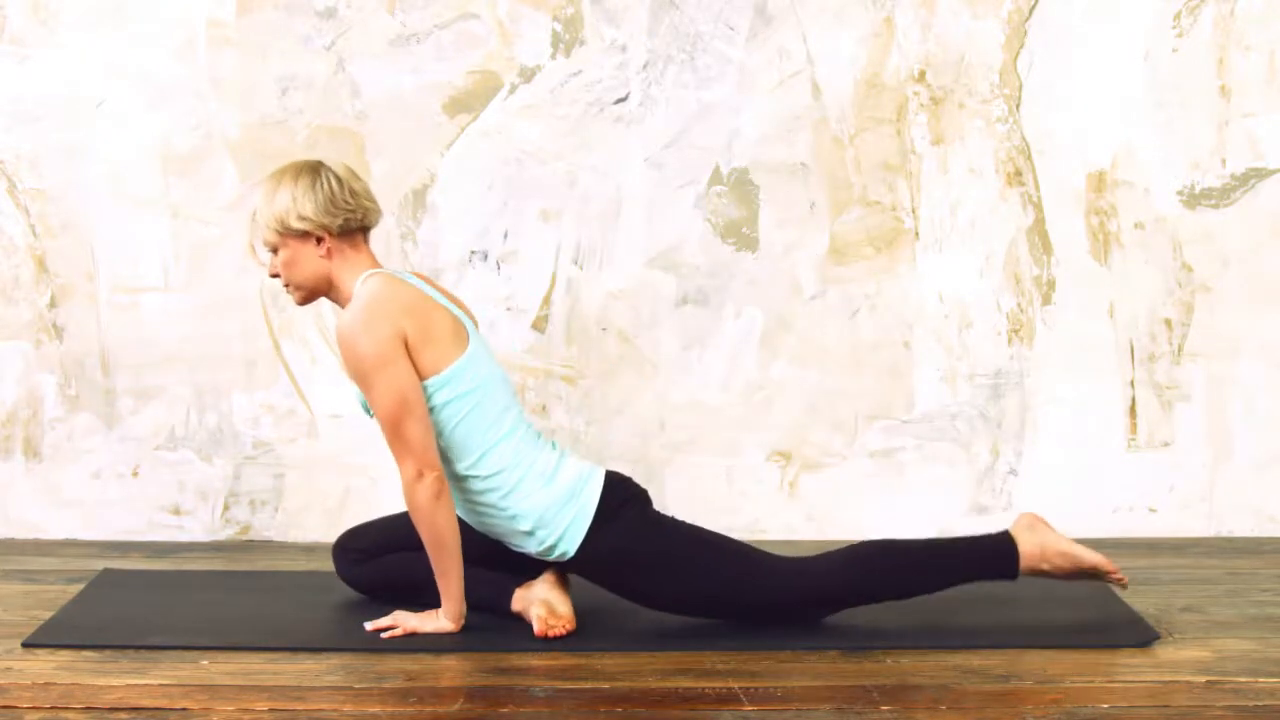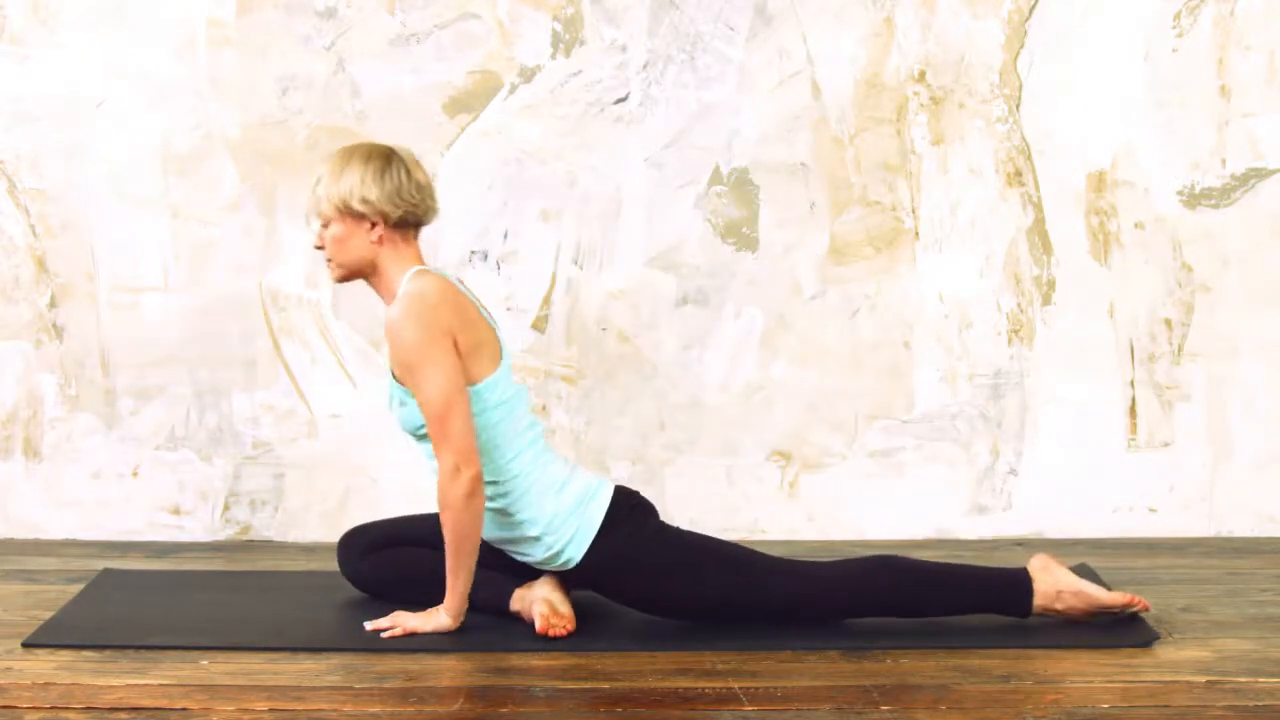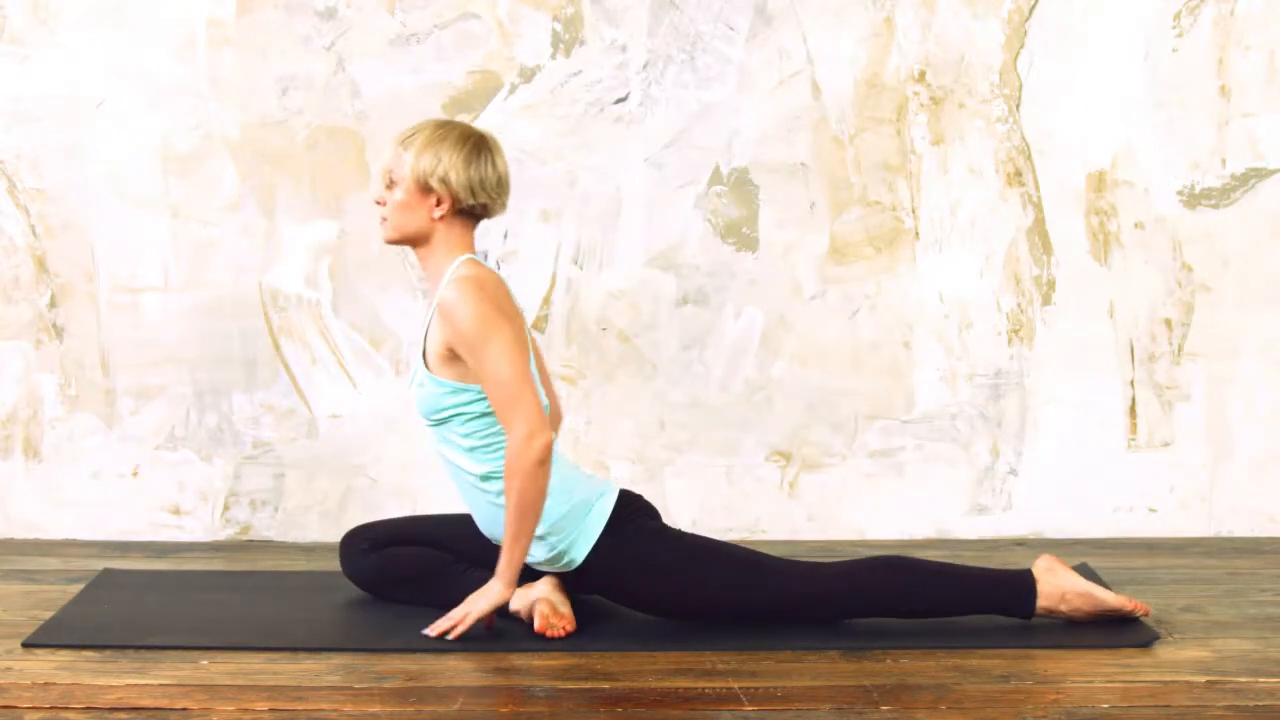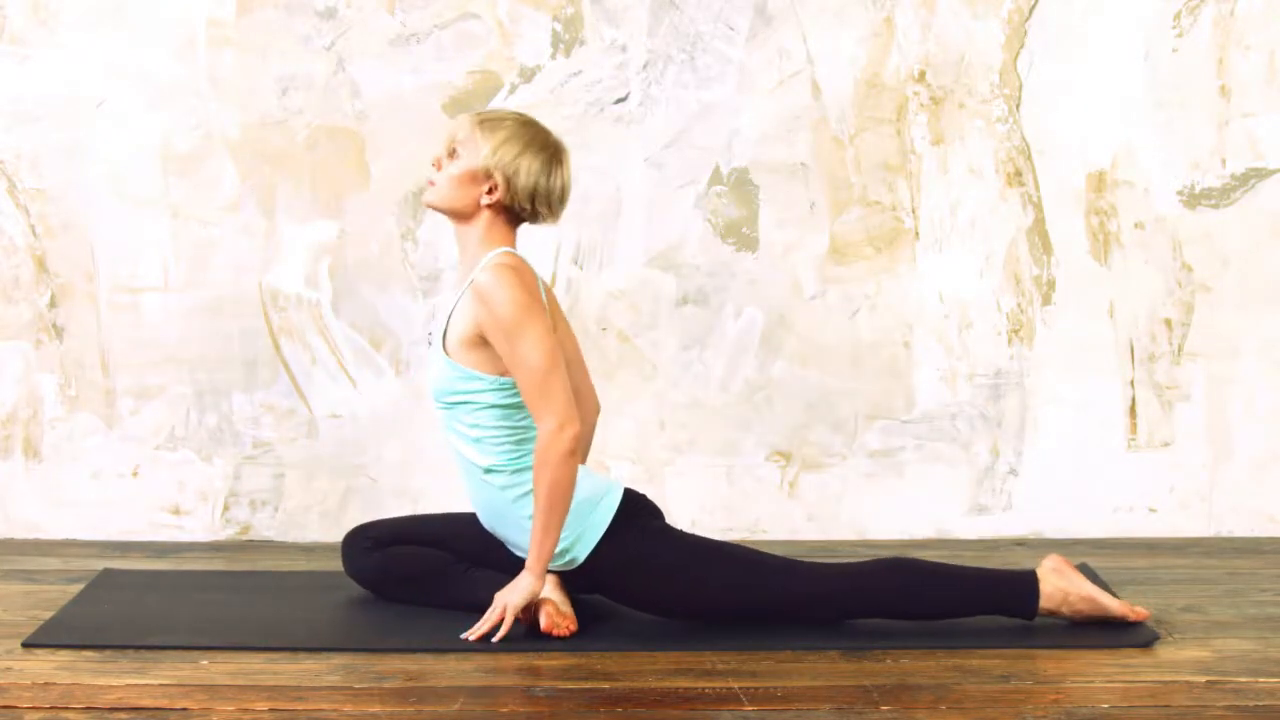
dt=0.4s
person 1, frame 1
left shoulder: (365, 320)
right shoulder: (413, 289)
left elbow: (424, 477)
left wrist: (452, 608)
right wrist: (495, 586)
left hip: (581, 525)
right hip: (567, 505)
left knee: (805, 587)
right knee: (357, 556)
left ankle: (1018, 547)
right ankle: (521, 587)
person 1, frame 2
left shoulder: (414, 311)
right shoulder: (435, 293)
left elbow: (461, 472)
left wrist: (450, 607)
right wrist: (499, 585)
left hip: (595, 539)
right hip: (568, 525)
left knee: (816, 593)
right knee: (360, 553)
left ankle: (1031, 587)
person 1, frame 3
left shoulder: (463, 293)
right shoulder: (466, 286)
left elbow: (532, 439)
left wrist: (503, 577)
right wrist: (515, 569)
left hip: (597, 543)
right hip: (569, 529)
left knee: (821, 592)
right knee: (364, 553)
left ankle: (1036, 590)
right ankle: (532, 589)
person 1, frame 4
left shoulder: (496, 282)
right shoulder: (503, 278)
left elbow: (564, 429)
left wrist: (534, 569)
left hip: (606, 542)
right hip: (576, 526)
left knee: (826, 593)
right knee: (367, 552)
left ankle: (1040, 589)
